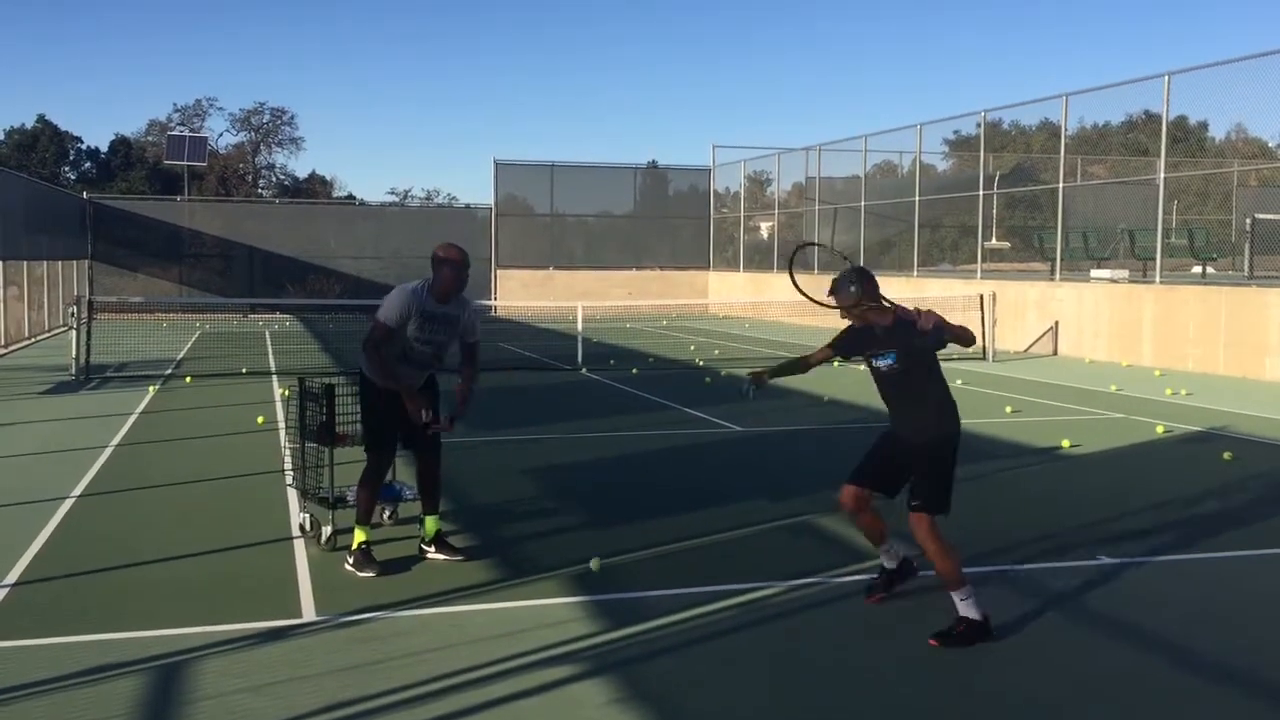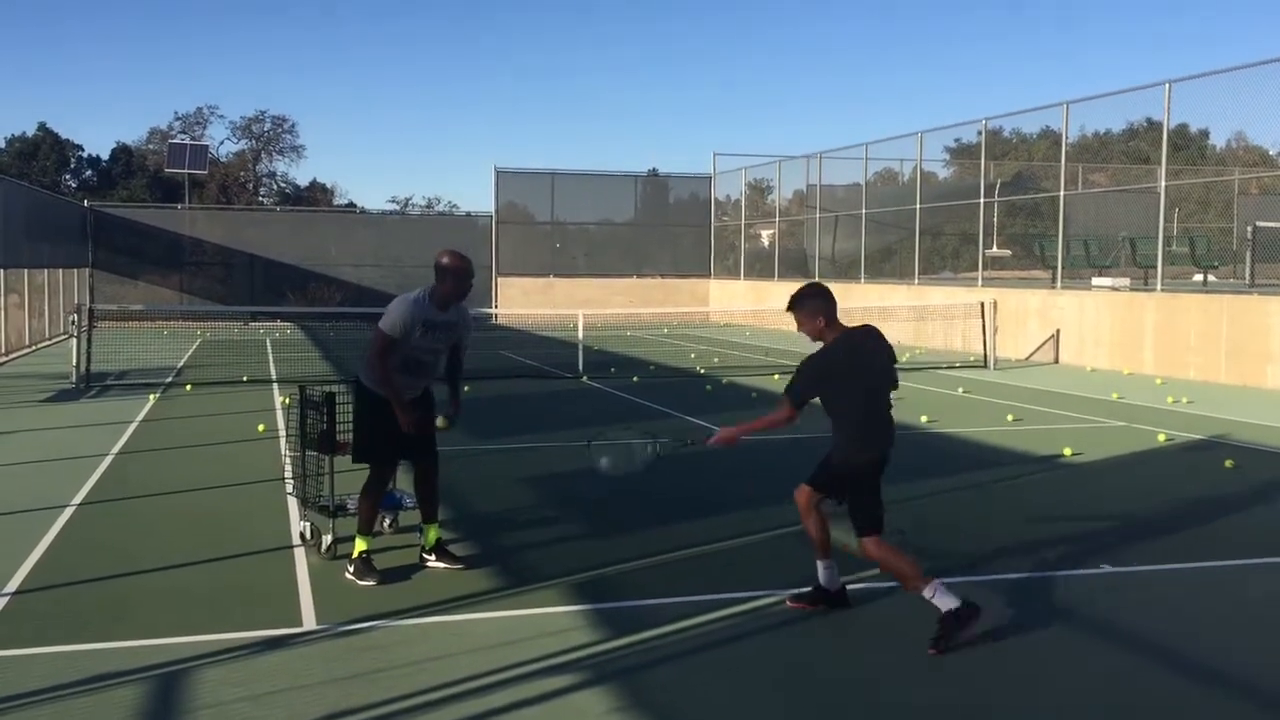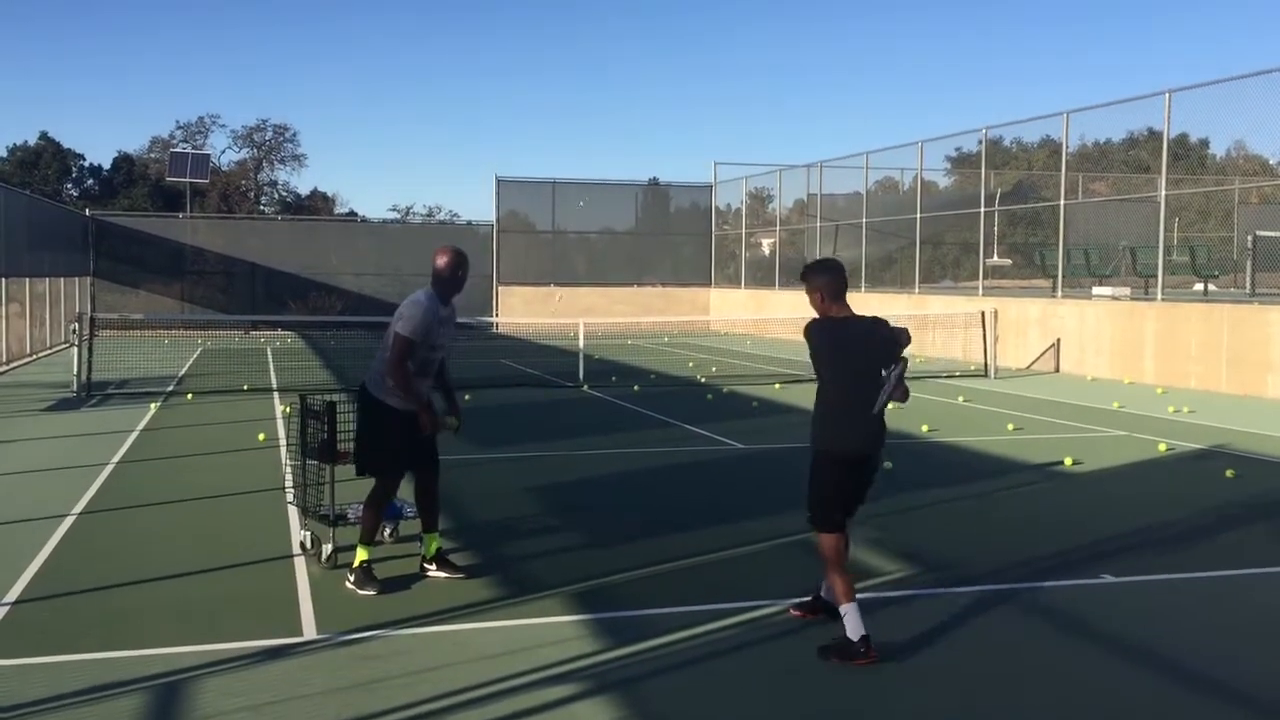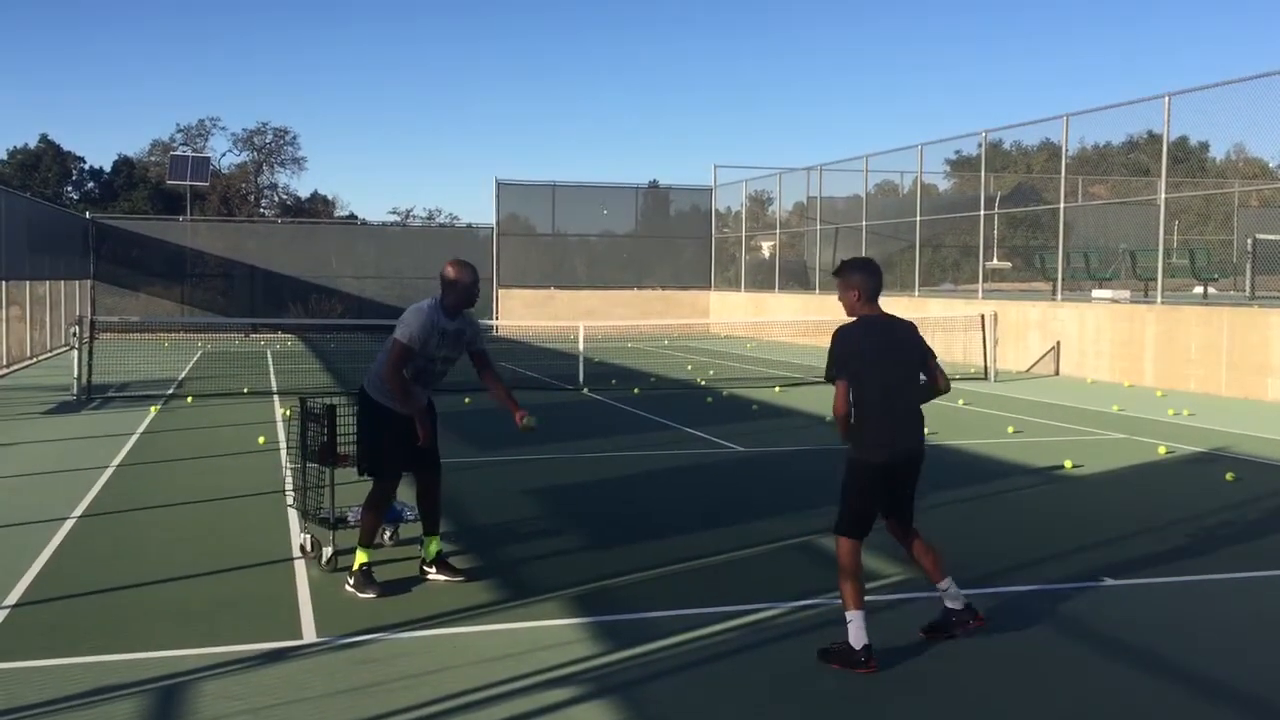
dt=0.4s
person 1, frame 1
left shoulder: (910, 324)
right shoulder: (860, 333)
left elbow: (967, 339)
right elbow: (812, 360)
left wrist: (941, 324)
right wrist: (770, 372)
left hip: (936, 434)
right hip: (902, 431)
left knee: (921, 523)
right knee: (850, 497)
left ankle: (973, 617)
right ankle: (894, 563)
person 1, frame 2
left shoulder: (820, 366)
right shoulder: (870, 337)
left elbow: (784, 415)
right elbow: (890, 381)
left wrist: (735, 432)
left hip: (861, 453)
right hip: (870, 441)
left knee: (871, 543)
right knee: (804, 498)
left ankle: (953, 608)
right ankle: (830, 587)
person 1, frame 3
left shoulder: (816, 332)
right shoulder: (879, 331)
right elbow: (900, 367)
left hip: (832, 448)
right hip: (870, 445)
left knee: (829, 536)
right knee: (836, 522)
left ankle: (857, 639)
right ankle: (829, 597)
person 1, frame 4
left shoulder: (846, 337)
right shoulder: (906, 331)
left elbow: (841, 406)
right elbow: (939, 385)
left wrist: (846, 431)
left hip: (871, 452)
right hip: (909, 448)
left knee: (847, 543)
right knee: (902, 529)
left ankle: (858, 647)
right ankle: (958, 609)
person 2, frame 1
left shoulder: (465, 310)
right shoulder: (405, 298)
left elbow: (469, 362)
right elbow: (372, 347)
left wrist: (458, 409)
right wrist: (405, 395)
left hip: (422, 385)
right hip: (381, 385)
left knee: (430, 456)
right knee: (380, 461)
left ankle: (431, 537)
right ankle: (359, 545)
person 2, frame 2
left shoulder: (460, 315)
right shoulder: (407, 307)
left elbow: (454, 358)
right elbow: (376, 357)
left wrist: (455, 399)
right wrist: (399, 407)
left hip: (417, 394)
right hip: (378, 394)
left knee: (428, 465)
right knee: (382, 472)
left ankle: (431, 545)
right ankle: (358, 555)
person 2, frame 3
left shoulder: (446, 309)
right shoulder: (419, 308)
right elbow: (395, 365)
left wrist: (450, 401)
right wrist: (424, 410)
left hip: (415, 403)
right hip: (384, 404)
left knee: (429, 474)
right knee: (388, 482)
left ankle: (431, 554)
right ankle: (359, 565)
person 2, frame 4
left shoulder: (467, 324)
right shoulder: (420, 316)
left elbow: (486, 371)
right elbow: (391, 372)
left wrist: (515, 408)
right wrist: (419, 419)
left hip: (417, 404)
right hip: (382, 404)
left knee: (430, 478)
right knee: (386, 484)
left ankle: (431, 558)
right ankle: (359, 568)
